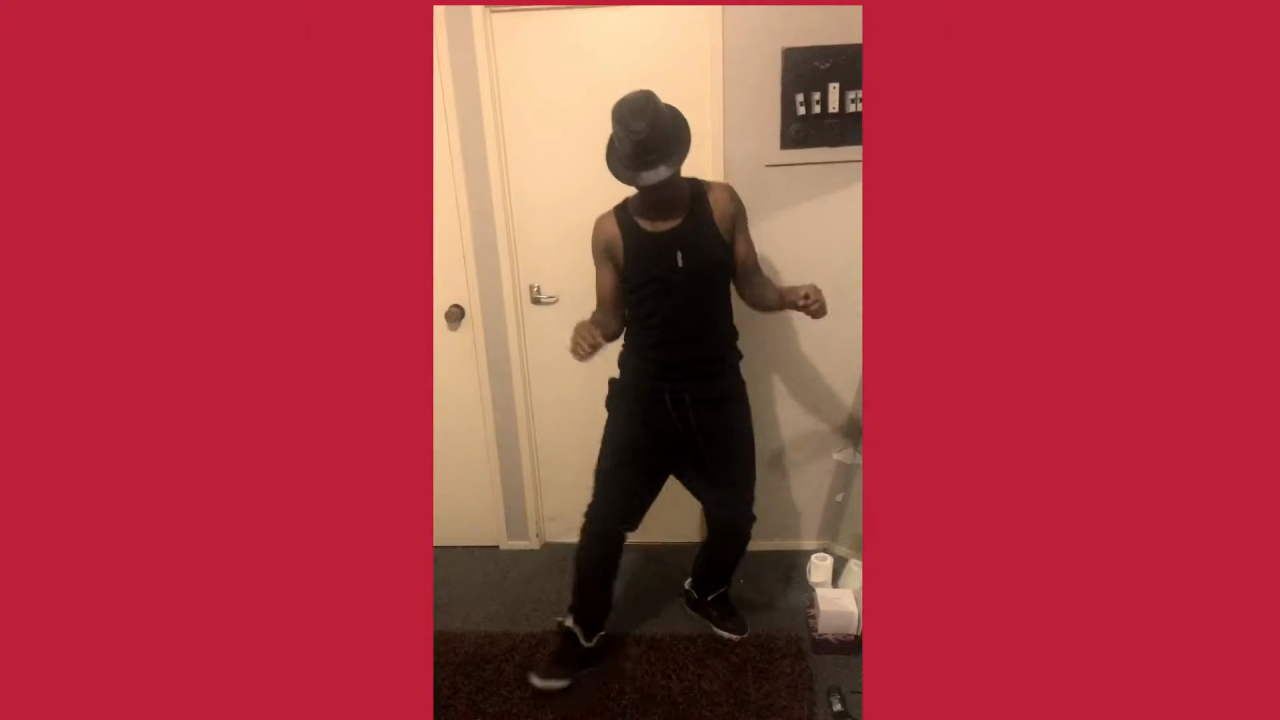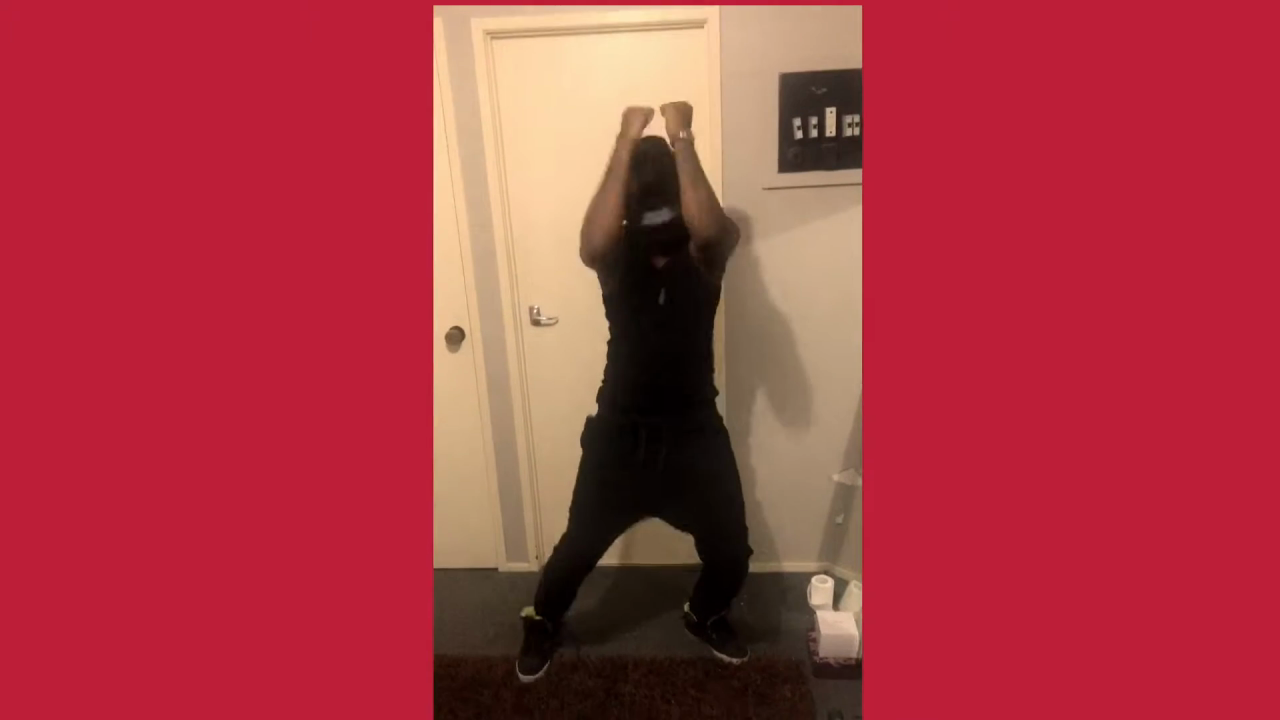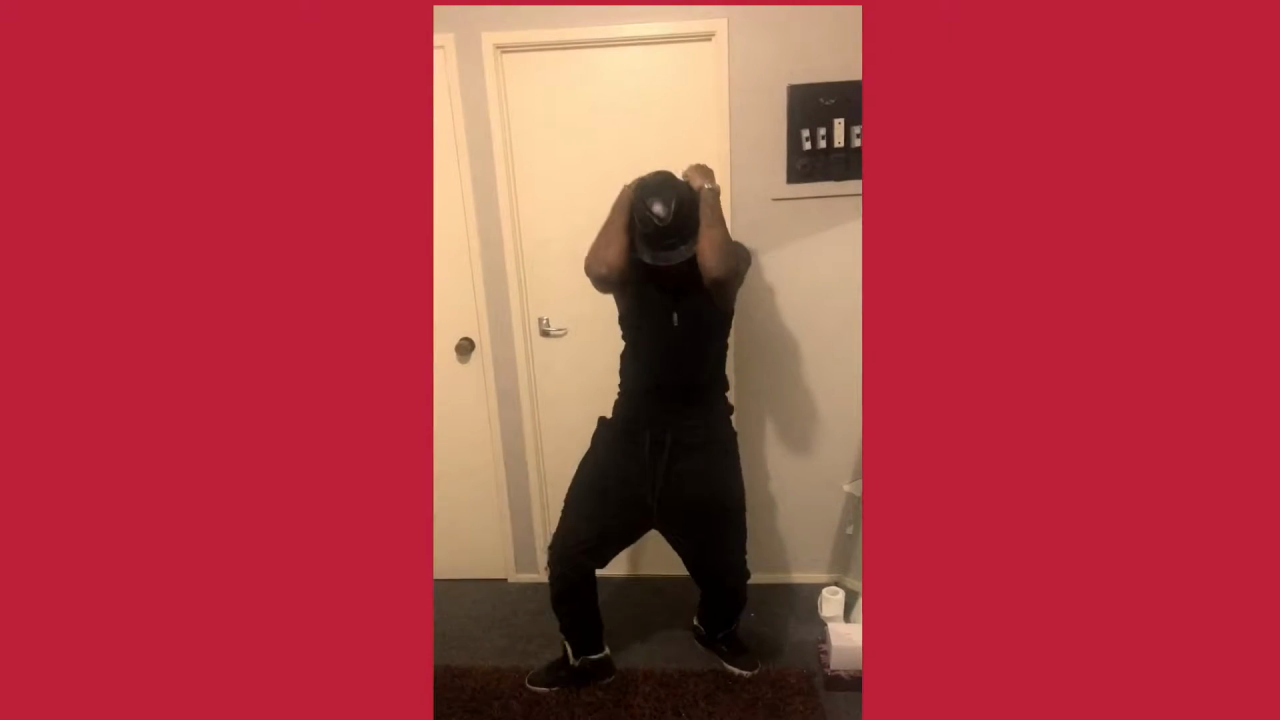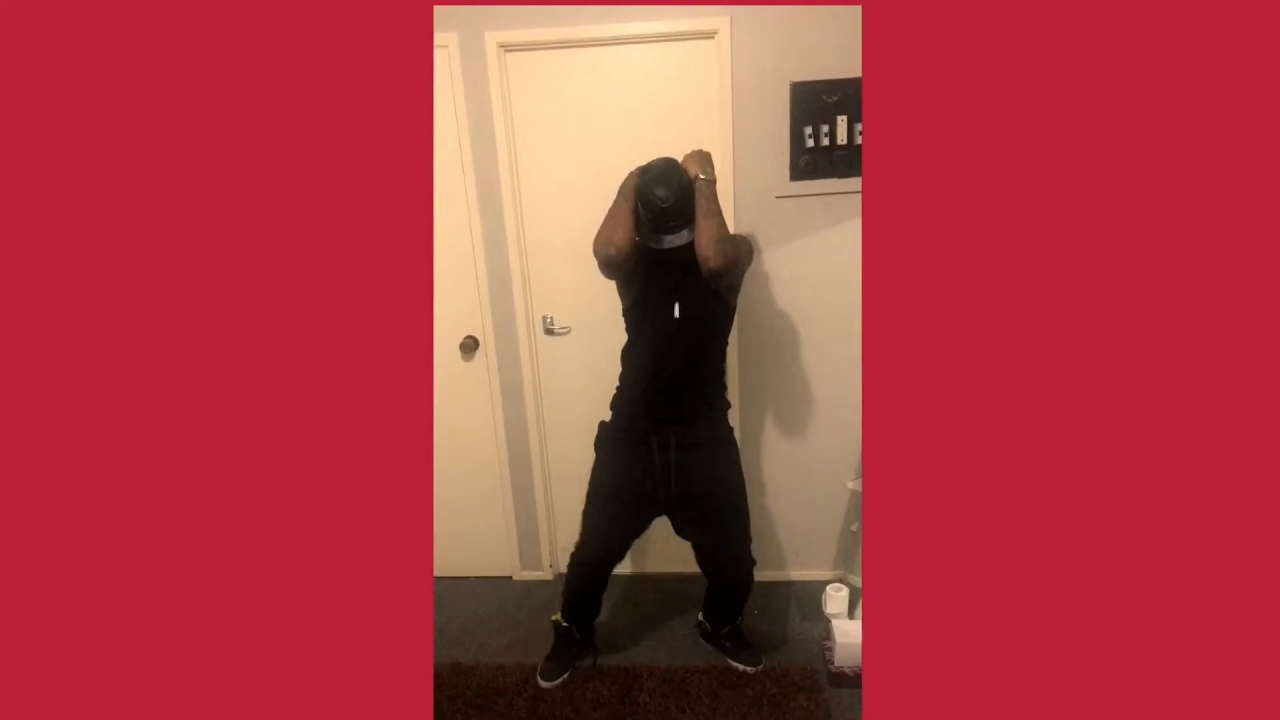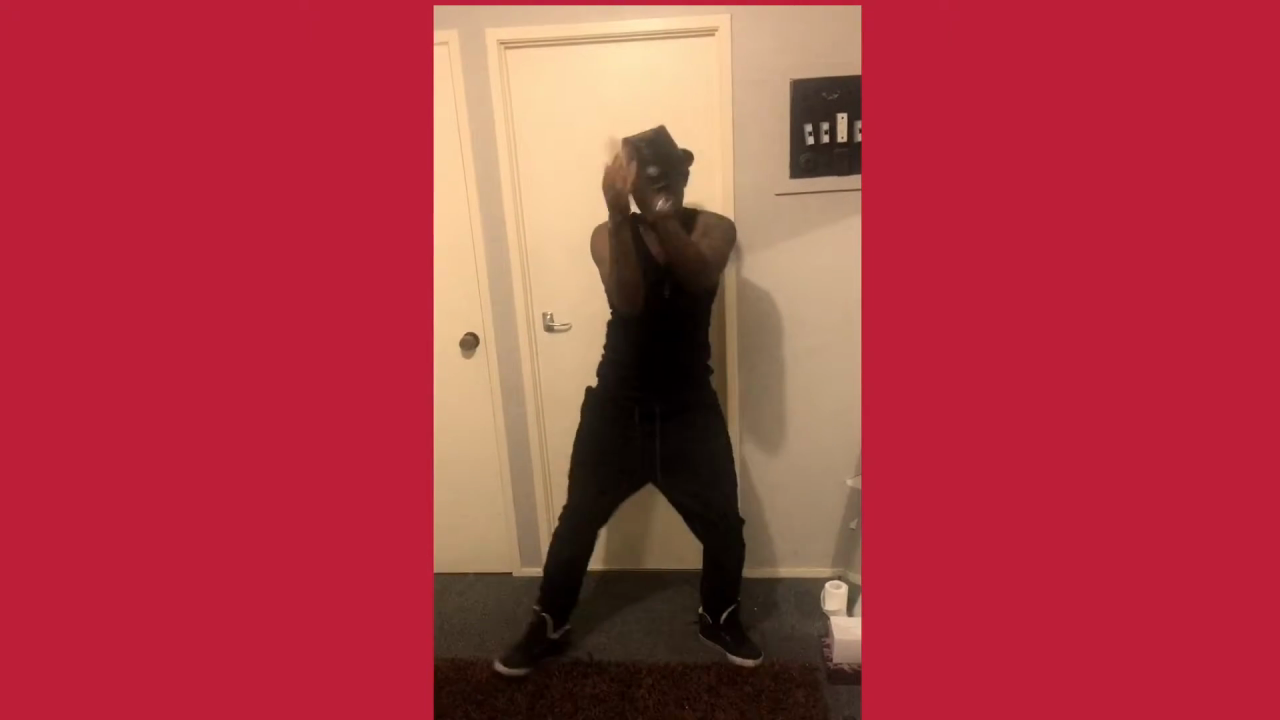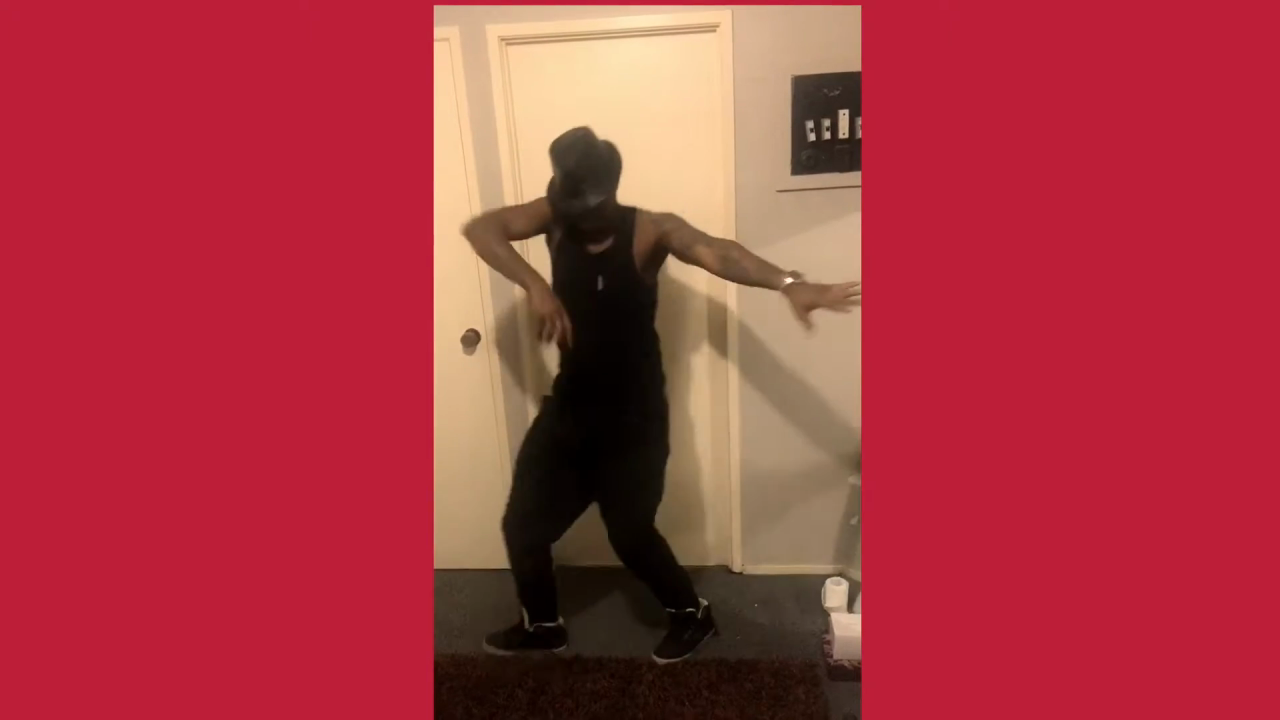
dt=0.5s
person 1, frame 1
left shoulder: (720, 203)
right shoulder: (610, 230)
left elbow: (750, 286)
right elbow: (614, 317)
left wrist: (789, 297)
right wrist: (593, 327)
left hip: (717, 393)
right hip: (643, 395)
left knee: (733, 516)
right knee: (606, 519)
left ankle: (706, 592)
right ankle: (582, 635)
person 1, frame 2
left shoulder: (708, 247)
right shoulder: (614, 250)
left elbow: (709, 225)
right elbow: (596, 240)
left wrist: (681, 139)
right wrist: (625, 145)
left hip: (694, 431)
right hip: (619, 431)
left knee: (731, 551)
right knee: (579, 546)
left ankle: (706, 615)
right ankle: (543, 623)
person 1, frame 3
left shoulder: (728, 268)
right shoulder: (630, 274)
left elbow: (717, 265)
right elbow: (601, 268)
left wrist: (707, 190)
right wrist: (628, 195)
left hip: (703, 445)
right hip: (629, 439)
left knee: (726, 572)
right knee: (567, 555)
left ankle: (715, 629)
right ankle: (587, 656)
person 1, frame 4
left shoulder: (734, 253)
right shoulder: (632, 260)
left elbow: (713, 257)
right elbow: (608, 247)
left wrist: (702, 178)
right wrist: (630, 186)
left hip: (704, 439)
right hip: (631, 436)
left knee: (733, 560)
right knee: (593, 553)
left ankle: (720, 625)
right ankle: (572, 632)
person 1, frame 5
left shoulder: (713, 229)
right shoulder: (609, 235)
left elbow: (696, 273)
right elbow: (628, 300)
left wrist: (659, 209)
right wrist: (620, 210)
left hip: (689, 409)
right hip: (618, 405)
left knee: (722, 527)
right knee: (577, 522)
left ankle: (719, 617)
right ankle: (548, 628)
person 1, frame 6
left shoulder: (651, 231)
right shoulder: (553, 217)
left elbow: (717, 254)
right elbow: (480, 228)
left wrist: (791, 283)
right wrist: (532, 283)
left hip: (632, 417)
right hip: (567, 409)
left knee: (632, 535)
right knee: (522, 522)
left ankle: (692, 613)
right ankle: (542, 623)
